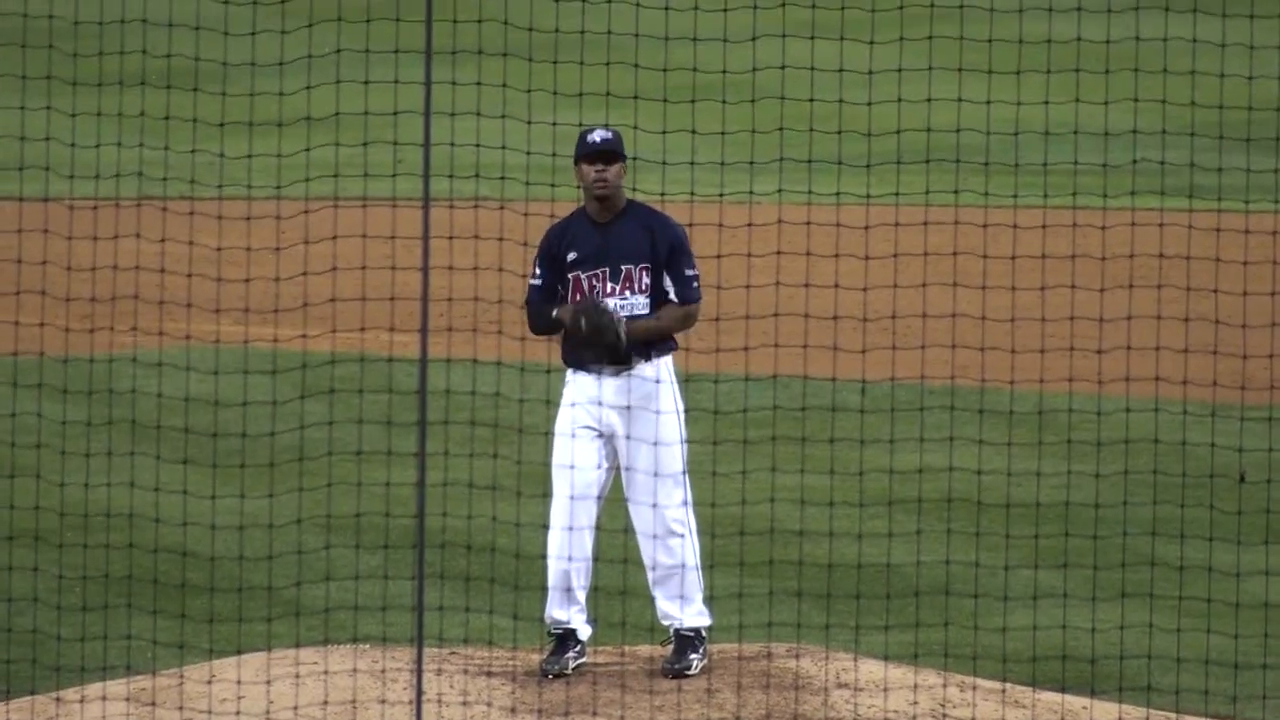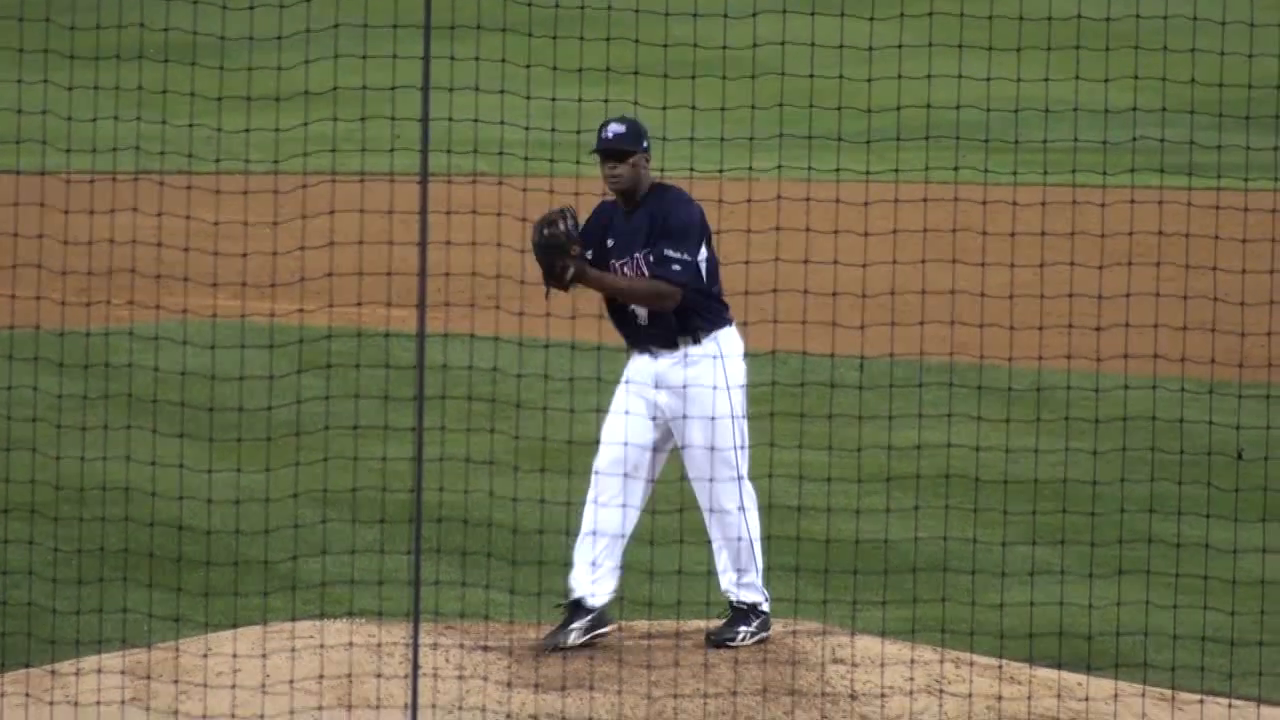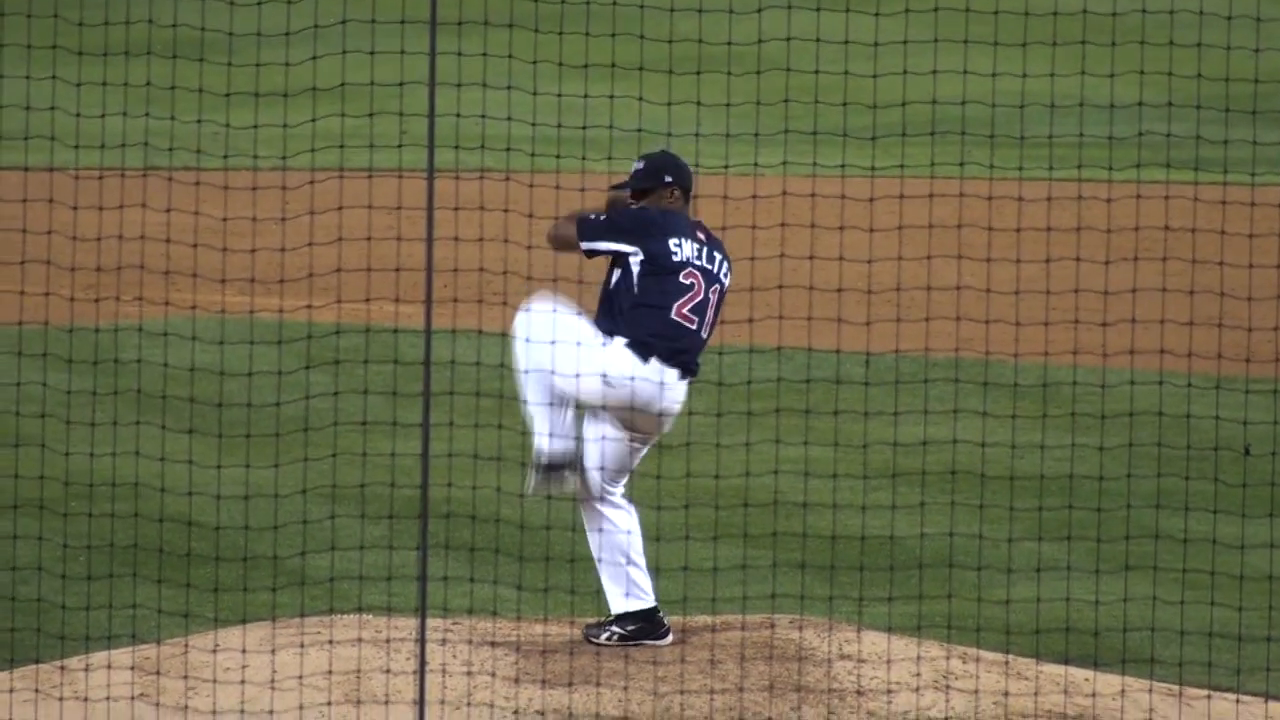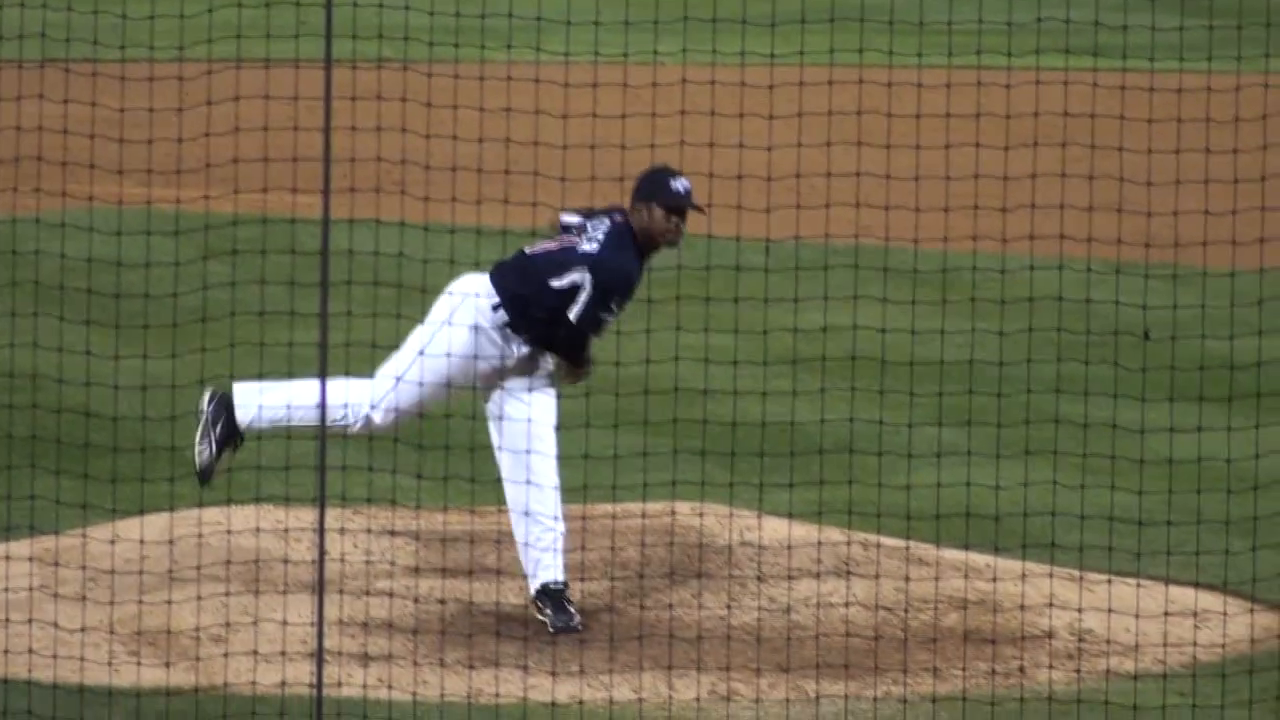
dt=1s
person 1, frame 1
left shoulder: (660, 230)
right shoulder: (559, 238)
left elbow: (687, 309)
right elbow: (536, 316)
left wrist: (629, 329)
right wrist: (564, 316)
left hip: (647, 383)
right hip: (583, 386)
left knee: (664, 511)
right knee: (569, 512)
left ankle: (689, 630)
right ankle: (569, 631)
person 1, frame 2
left shoulder: (678, 210)
right shoulder: (604, 218)
left elbow: (667, 294)
left wrist: (591, 276)
left hip: (705, 357)
right hip: (645, 365)
left knee: (722, 486)
right knee: (612, 478)
left ankle: (751, 605)
right ankle: (588, 602)
person 1, frame 3
left shoulder: (648, 224)
right shoulder: (717, 257)
left elbow: (561, 234)
left wrist: (610, 207)
left hip: (618, 368)
right hip: (667, 394)
left knee: (534, 317)
right knee: (604, 492)
left ankle: (555, 454)
right ankle: (639, 614)
person 1, frame 4
left shoulder: (610, 224)
right shoulder: (618, 266)
left elbow: (567, 226)
right elbow: (569, 339)
right wrist: (578, 363)
left hip: (525, 350)
right hip: (475, 320)
left knee: (535, 469)
right knee: (372, 405)
left ankle: (548, 588)
right ankle: (233, 412)
